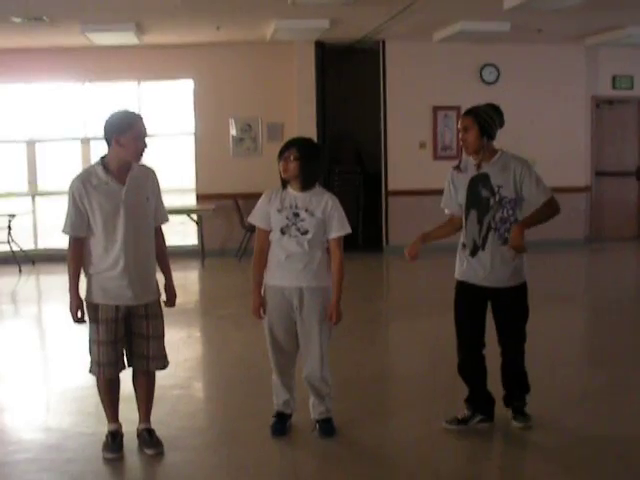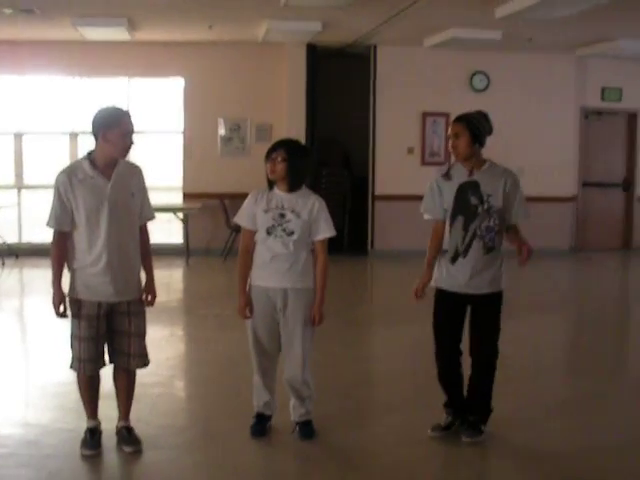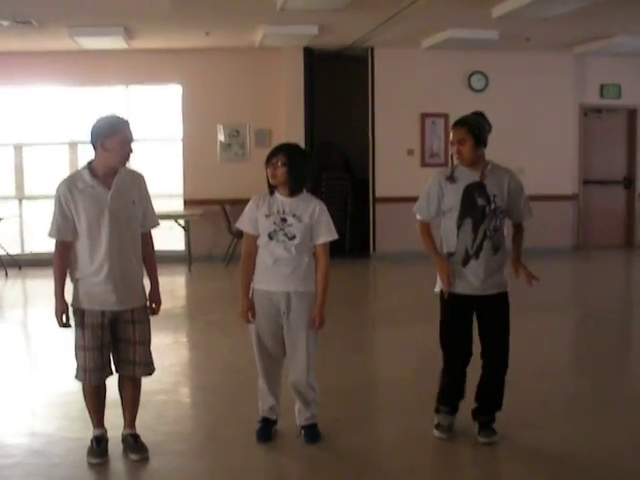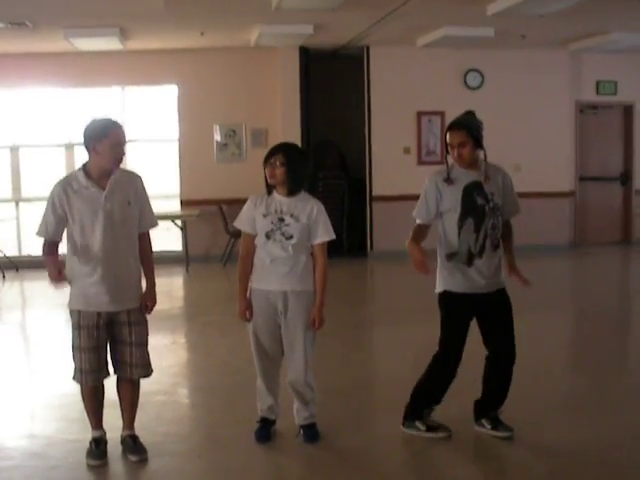
dt=0.4s
person 1, frame 1
left shoulder: (147, 178)
right shoulder: (84, 184)
right elbow: (76, 242)
left wrist: (168, 279)
right wrist: (73, 292)
left hip: (145, 291)
right hip: (103, 294)
left knee: (146, 363)
right knee: (106, 366)
left ankle: (145, 426)
right ankle: (113, 429)
person 1, frame 2
left shoulder: (133, 175)
right shoulder: (69, 179)
left elbow: (141, 230)
right elbow: (61, 236)
left wrist: (149, 277)
right wrist: (57, 286)
left hip: (127, 287)
right hip: (87, 289)
left knee: (127, 360)
right knee: (86, 362)
left ankle: (124, 424)
right ankle: (92, 426)
person 1, frame 3
left shoulder: (135, 183)
right shoulder: (70, 188)
left elbow: (145, 238)
right elbow: (63, 246)
left wrist: (155, 285)
right wrist: (59, 296)
left hip: (131, 296)
right hip: (90, 298)
left knee: (132, 368)
right knee: (92, 372)
left ankle: (130, 432)
right ankle: (98, 434)
person 1, frame 4
left shoulder: (132, 183)
right shoulder: (65, 190)
left elbow: (143, 238)
right elbow: (50, 240)
left wrist: (151, 285)
right wrist: (52, 264)
left hip: (128, 297)
right hip: (86, 300)
left knee: (131, 370)
right knee: (89, 373)
left ankle: (129, 433)
right ankle: (98, 436)
person 2, frame 1
left shoulder: (516, 167)
right shoulder: (459, 173)
left elbow: (551, 206)
right elbow: (456, 222)
left wrist: (521, 225)
right wrist: (422, 238)
left hip: (508, 276)
right hip: (469, 276)
left knee: (512, 345)
right knee: (468, 347)
left ankle: (516, 402)
right ankle: (479, 407)
person 2, frame 2
left shoulder: (504, 179)
right shoulder: (444, 179)
left elbow: (508, 225)
right elbow: (439, 229)
left wrist: (520, 241)
right wrist: (427, 271)
left hip: (487, 284)
right hip: (448, 283)
left knee: (484, 354)
right knee: (446, 353)
left ankle: (476, 416)
right ankle: (456, 411)
person 2, frame 3
left shoulder: (506, 179)
right shoulder: (443, 180)
left elbow: (517, 224)
right elbow: (424, 224)
left wrist: (517, 259)
right wrist: (439, 261)
left hip: (494, 285)
right hip: (456, 285)
left knee: (496, 355)
right knee: (455, 353)
left ankle: (485, 416)
right ankle: (446, 408)
person 2, frame 4
left shoulder: (499, 177)
right shoulder: (440, 181)
left elbow: (505, 223)
right elbow: (422, 224)
left wrist: (510, 259)
right wrist: (414, 246)
left hip: (493, 284)
right hip: (456, 285)
left knee: (503, 351)
right knee: (449, 353)
left ankle: (487, 413)
right ankle: (416, 413)
person 3, frame 1
left shoulder: (327, 202)
right shoulder: (270, 200)
left elbow: (336, 254)
right elbow: (261, 249)
left wrist: (335, 299)
right wrist: (256, 292)
left hip: (314, 289)
right hip: (277, 288)
left knee: (316, 358)
right knee: (281, 355)
left ankle: (322, 412)
right ankle: (283, 410)
person 3, frame 2
left shoulder: (313, 204)
right shoulder: (257, 200)
left elbow: (321, 256)
right elbow: (246, 249)
left wrist: (319, 301)
right wrist: (242, 291)
left hip: (298, 290)
right hip: (261, 289)
left knee: (298, 360)
right knee: (263, 356)
left ankle: (302, 414)
right ankle: (263, 411)
person 3, frame 3
left shoulder: (314, 208)
right shoulder: (258, 205)
left elbow: (322, 259)
right elbow: (248, 254)
left wrist: (320, 304)
right wrist: (244, 297)
left hip: (300, 294)
right hip: (264, 293)
left knee: (302, 363)
right knee: (267, 360)
left ankle: (308, 418)
right ankle: (268, 415)
person 3, frame 4
left shoulder: (312, 208)
right shoulder: (256, 205)
left elbow: (320, 259)
right elbow: (246, 253)
left wrist: (319, 304)
right wrist: (242, 296)
left hip: (298, 293)
right hip: (262, 292)
left knee: (300, 363)
right knee: (265, 360)
left ankle: (307, 418)
right ankle: (267, 415)
